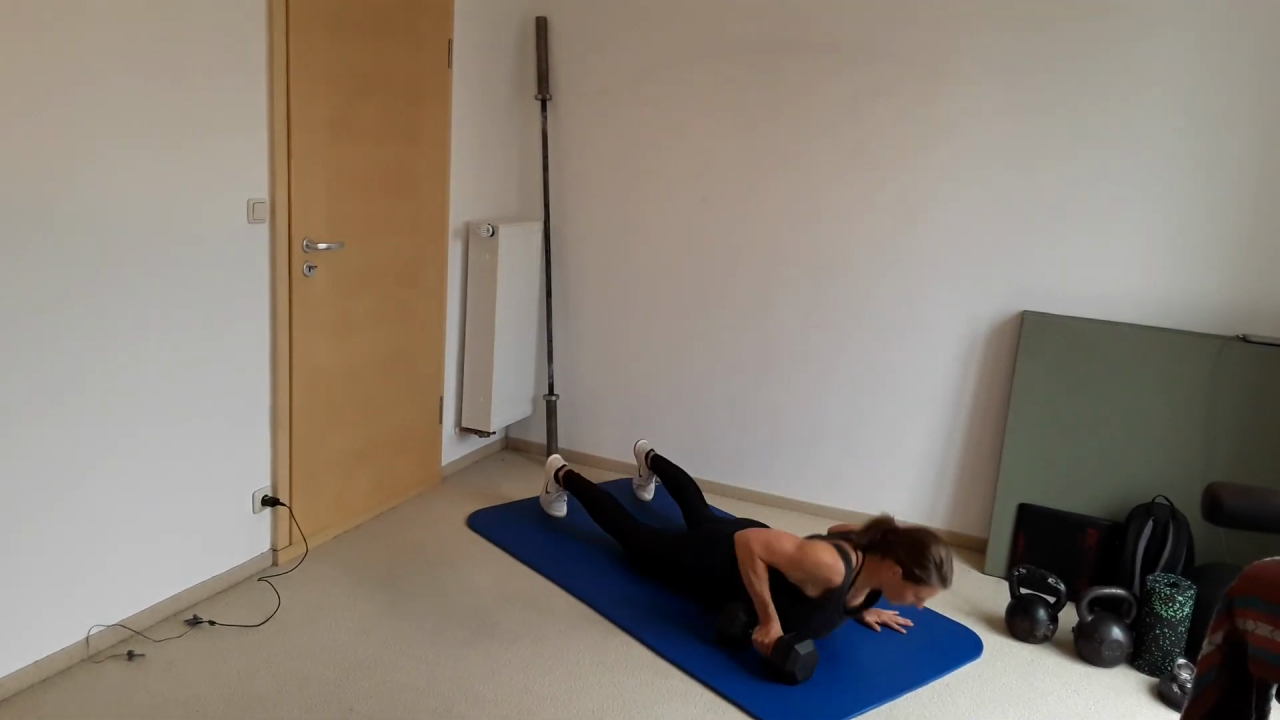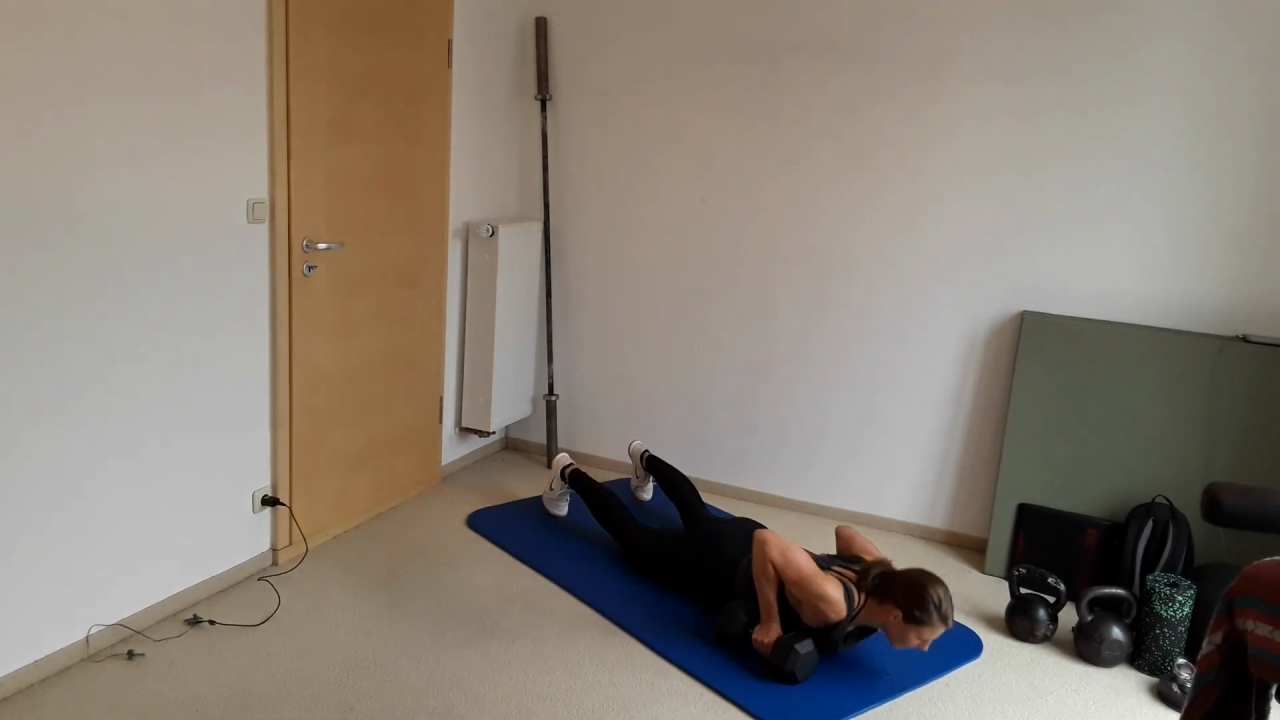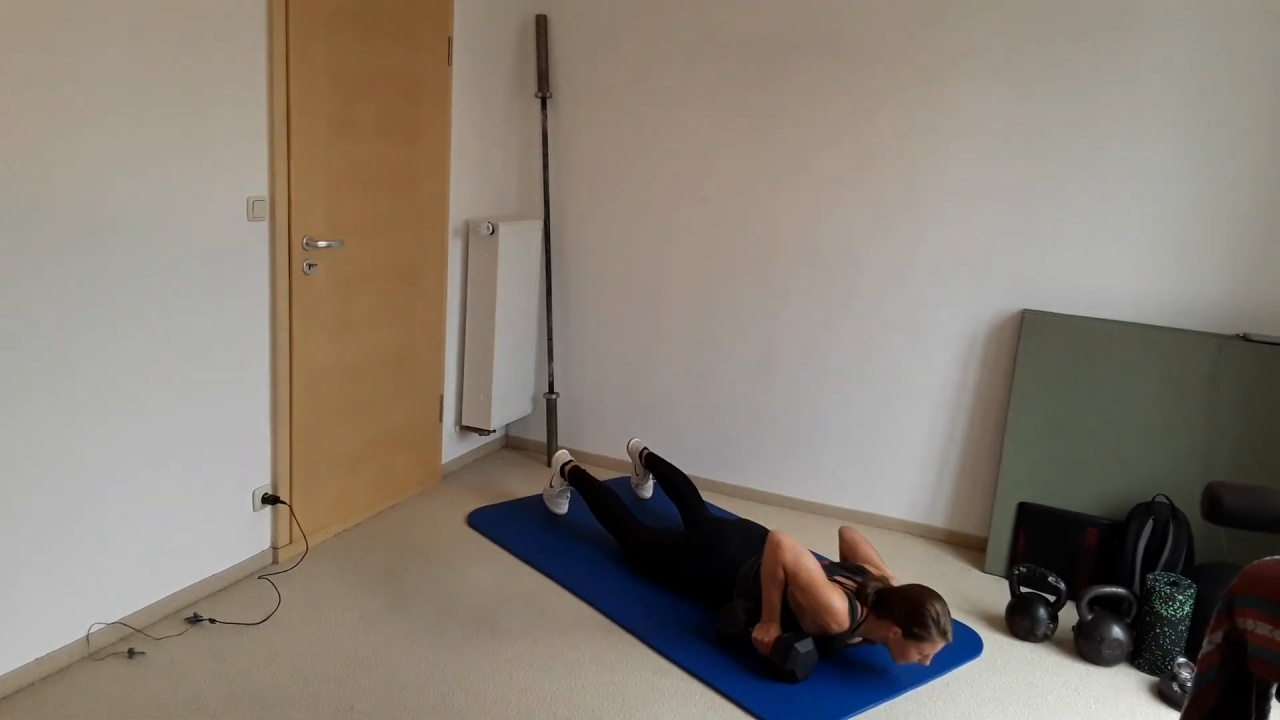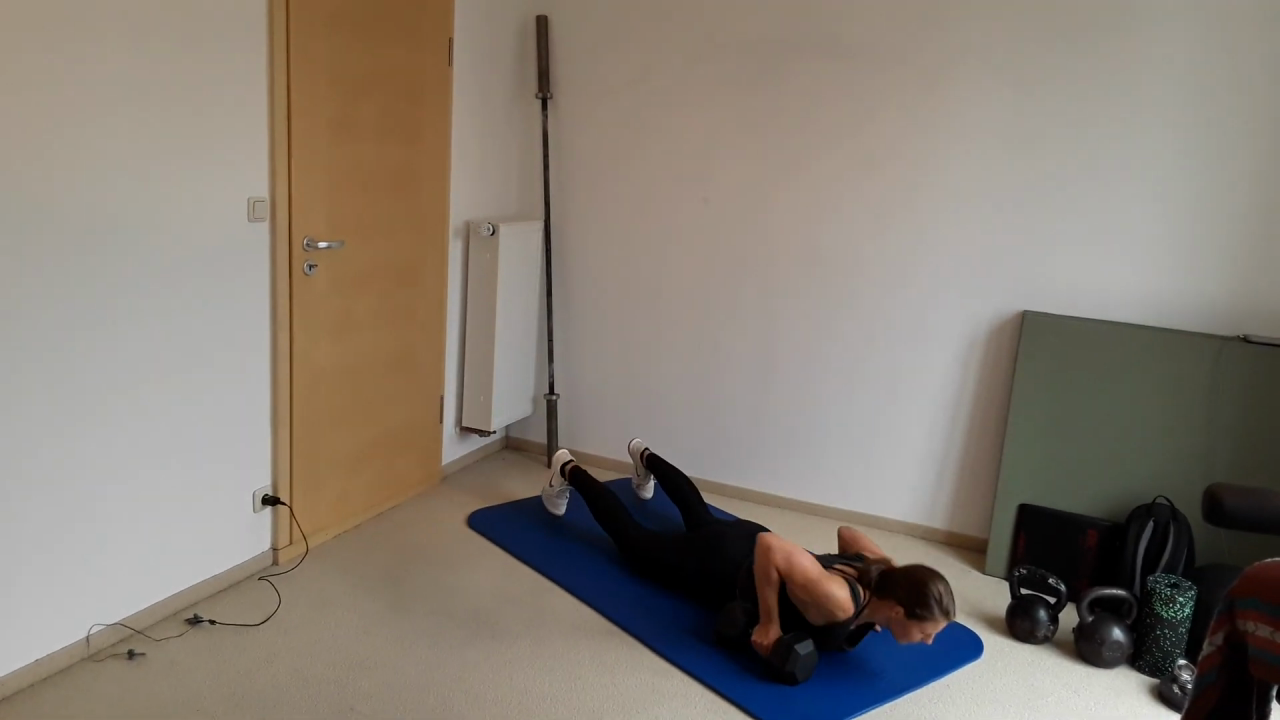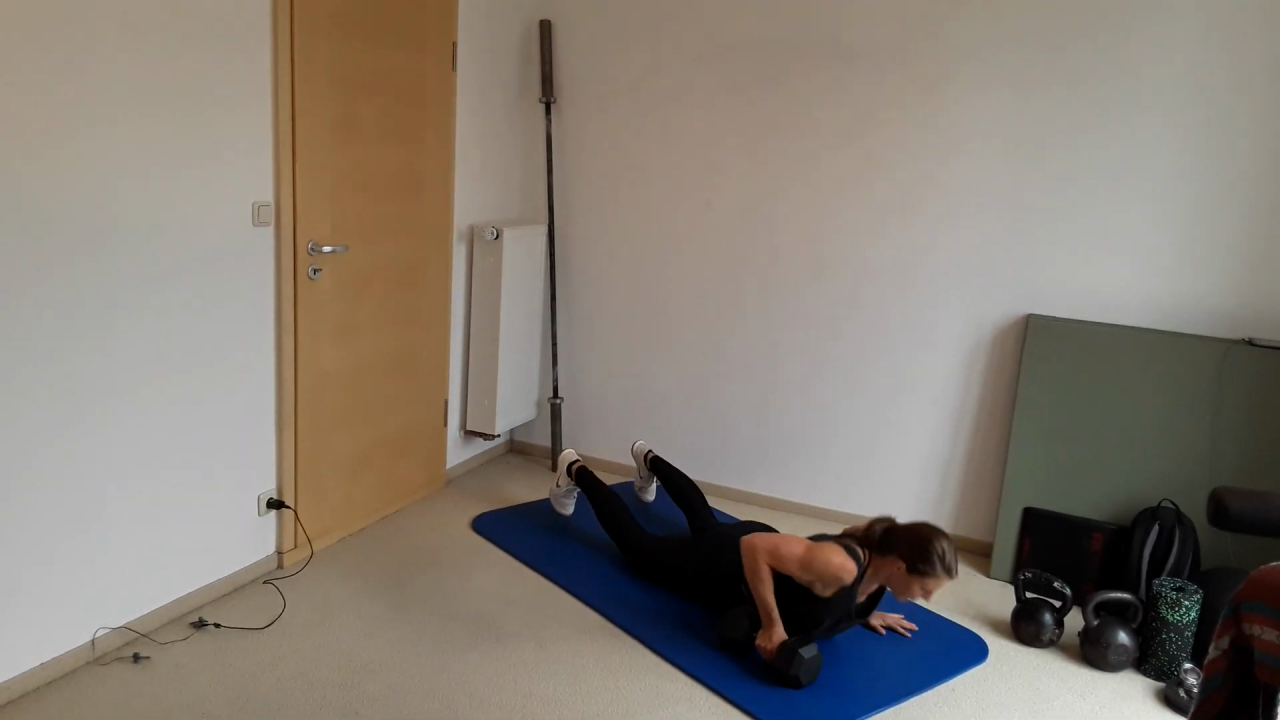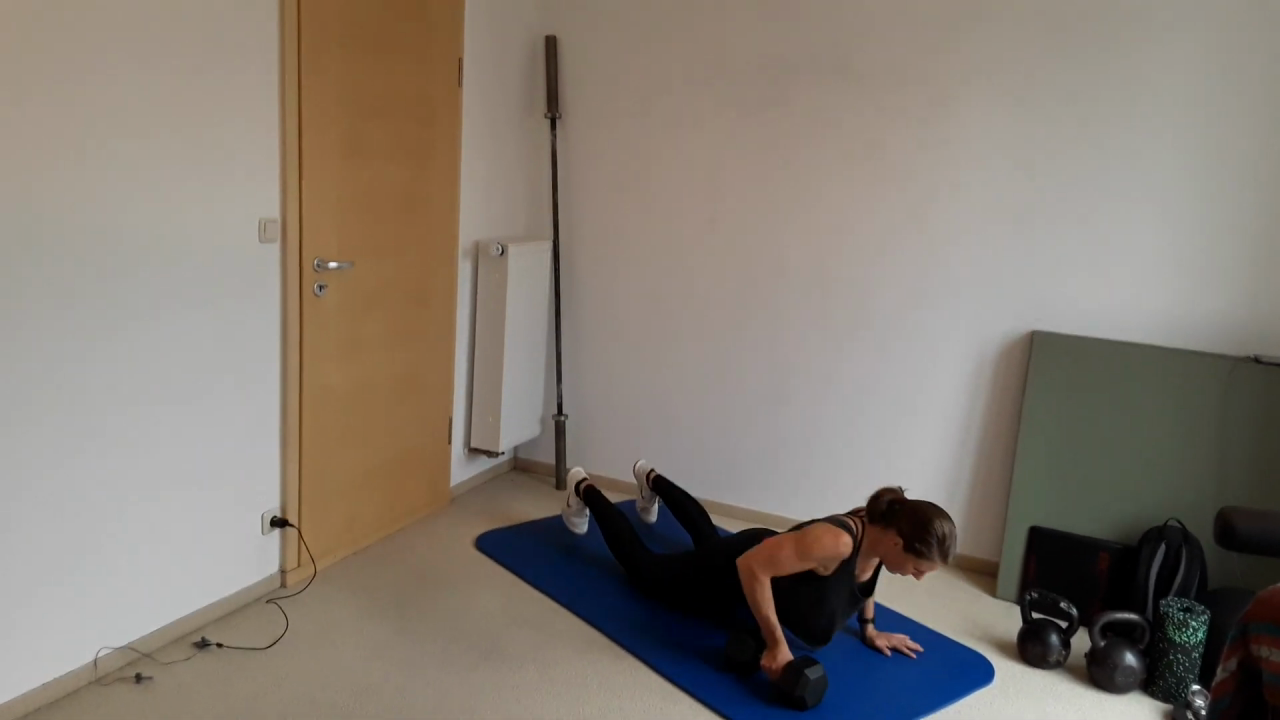
dt=0.1s
person 1, frame 1
left shoulder: (878, 551)
right shoulder: (830, 567)
right elbow: (747, 544)
left wrist: (862, 607)
right wrist: (768, 621)
left hip: (756, 538)
right hip: (722, 566)
left knee: (701, 516)
right knee: (636, 537)
left ankle: (650, 460)
right ankle: (562, 476)
person 1, frame 2
left shoulder: (881, 579)
right shoulder: (834, 605)
left elbow: (845, 531)
right elbow: (767, 545)
right wrist: (770, 621)
left hip: (747, 543)
right hip: (721, 569)
left knee: (699, 517)
right knee: (635, 537)
left ankle: (645, 460)
right ankle: (569, 474)
person 1, frame 3
left shoulder: (882, 589)
right shoulder: (836, 614)
left elbow: (848, 532)
right elbow: (780, 544)
right wrist: (771, 620)
left hip: (750, 546)
right hip: (721, 569)
left knee: (701, 516)
right knee: (636, 537)
left ankle: (644, 457)
right ankle: (569, 471)
person 1, frame 4
left shoulder: (882, 576)
right shoulder: (836, 600)
left elbow: (849, 533)
right elbow: (769, 545)
right wrist: (769, 621)
left hip: (746, 542)
right hip: (722, 569)
left knee: (701, 519)
right knee: (634, 539)
left ankle: (644, 457)
right ankle: (569, 471)
person 1, frame 5
left shoulder: (884, 549)
right shoulder: (840, 567)
right elbow: (753, 548)
left wrist: (869, 609)
right wrist: (772, 626)
left hip: (754, 542)
right hip: (726, 568)
left knee: (705, 522)
right knee: (637, 545)
left ankle: (648, 460)
right ankle: (575, 471)
person 1, frame 6
left shoulder: (881, 524)
right shoulder: (835, 542)
right elbow: (749, 567)
left wrist: (869, 627)
right wrist: (775, 645)
left hip: (765, 556)
right hip: (733, 570)
left knee: (706, 536)
right knee: (644, 569)
left ankle: (650, 479)
right ankle: (585, 489)
